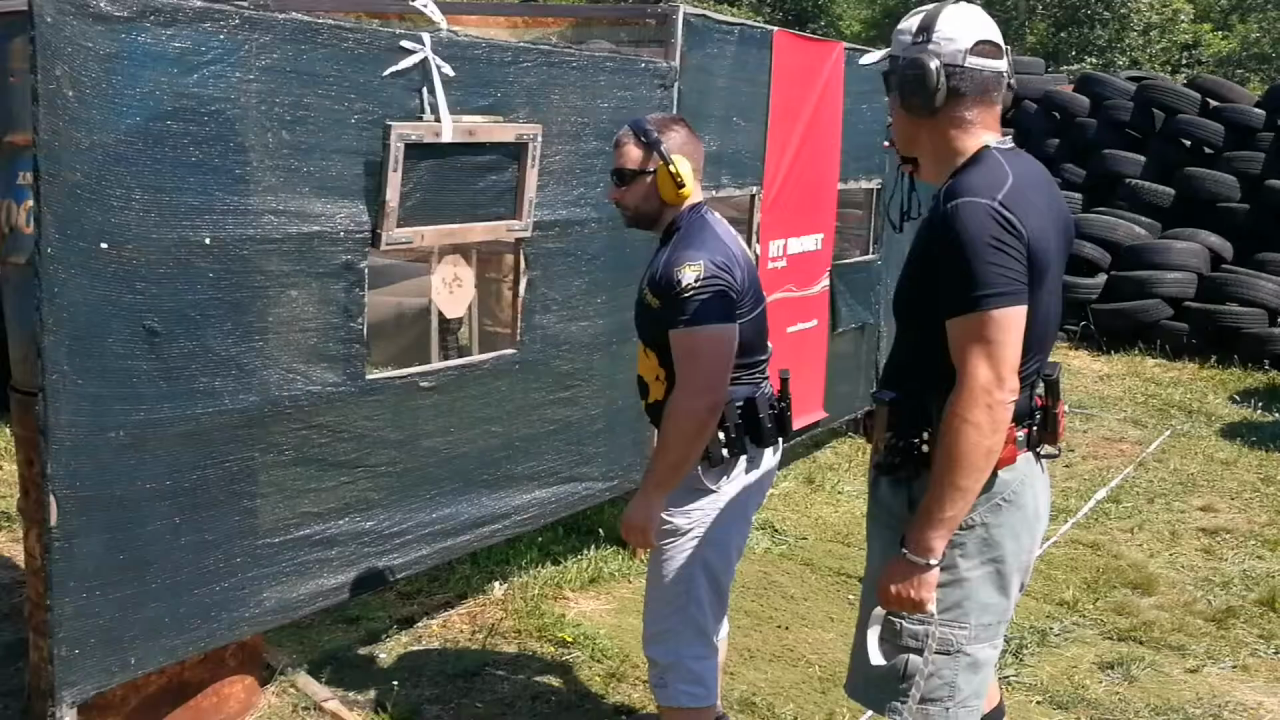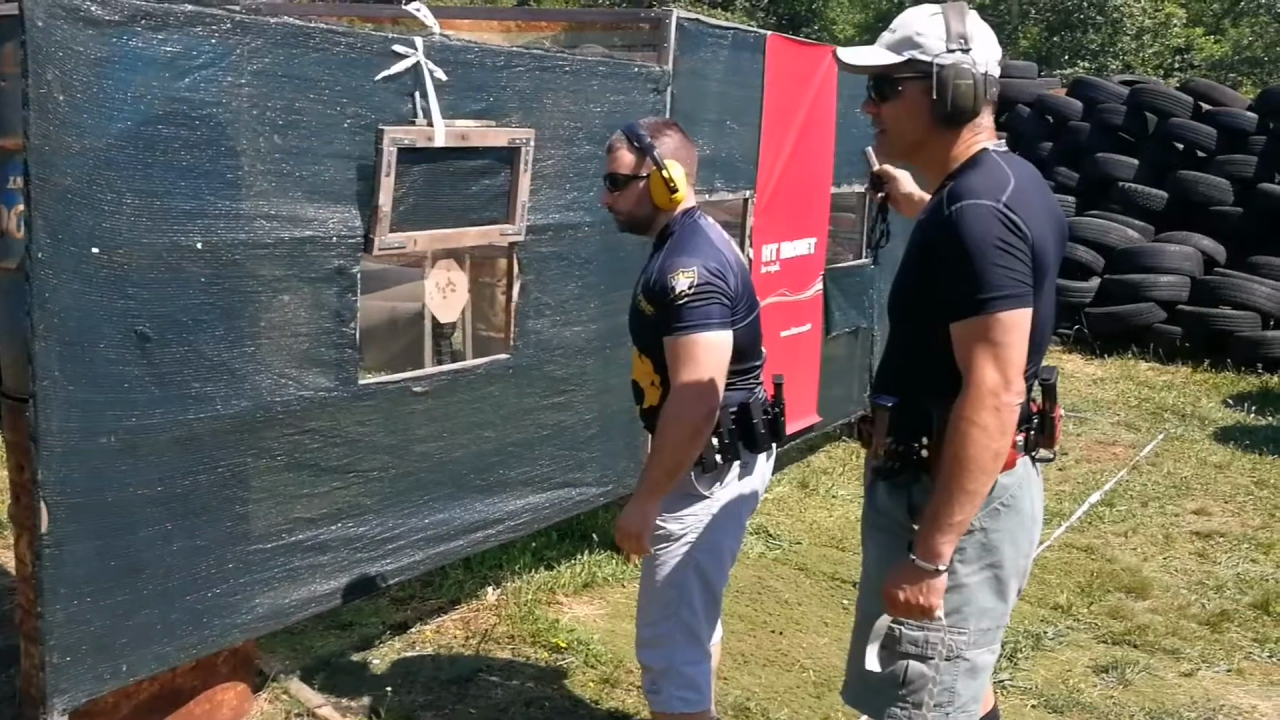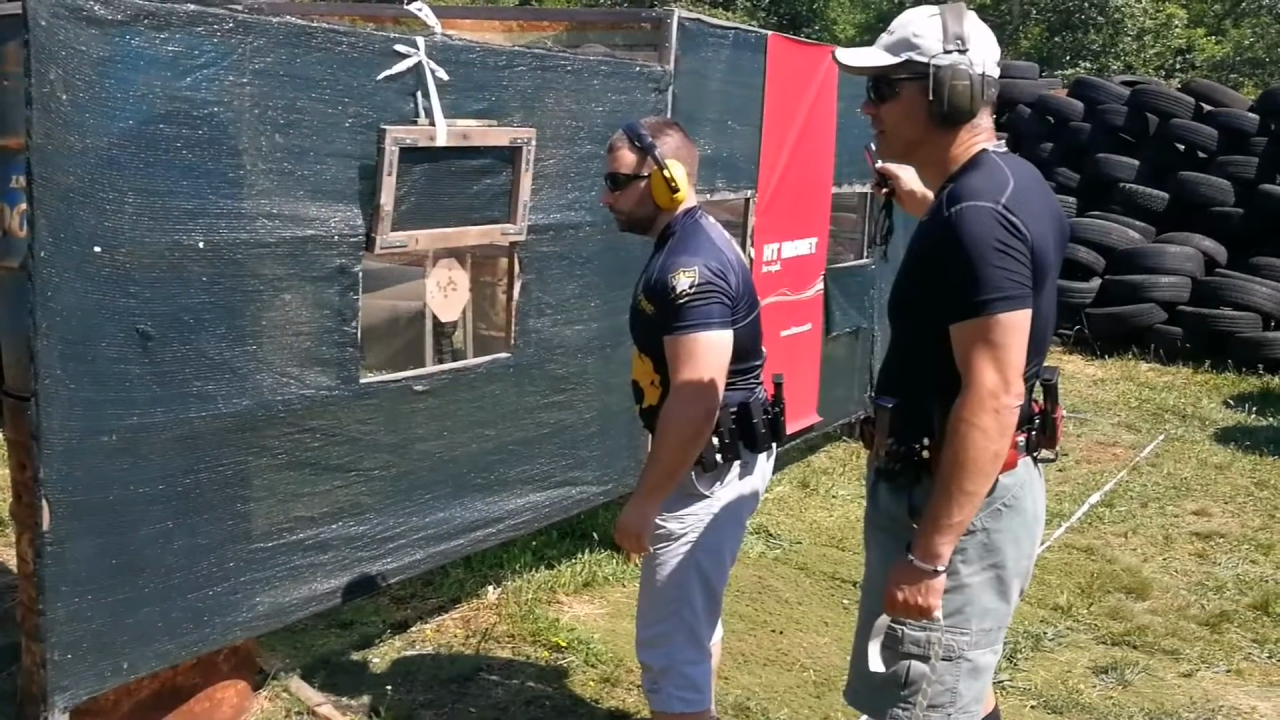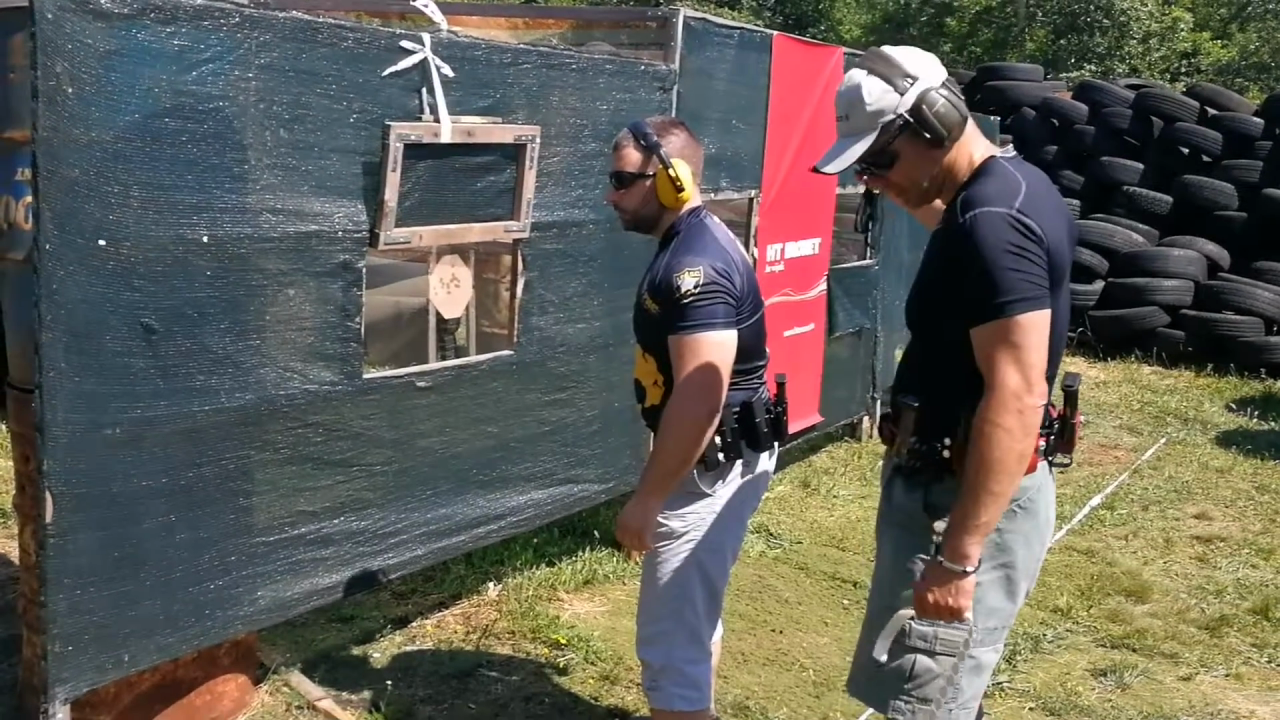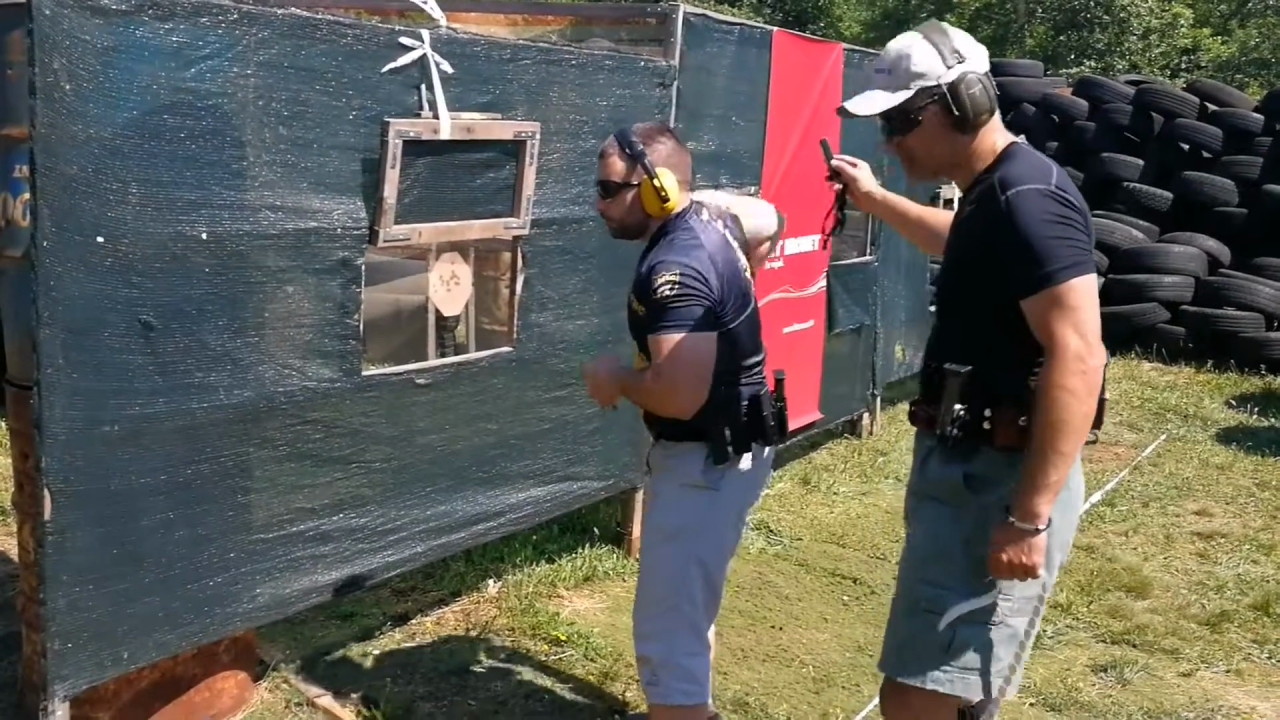
dt=0.7s
person 1, frame 1
left shoulder: (972, 210)
right shoulder: (1018, 175)
left elbow: (988, 393)
left wrist: (921, 548)
right wrist: (936, 178)
left hip: (958, 496)
right hip: (983, 481)
person 1, frame 2
left shoulder: (974, 211)
right shoulder: (1003, 182)
left elbow: (994, 395)
left wrist: (930, 554)
right wrist: (917, 205)
left hip: (953, 498)
right hip: (958, 485)
person 1, frame 3
left shoulder: (975, 213)
right shoulder: (1007, 181)
left elbow: (993, 396)
left wrist: (929, 554)
right wrist: (924, 203)
left hip: (954, 500)
right hip: (961, 485)
person 1, frame 4
left shoulder: (994, 220)
right shoulder: (1013, 185)
left elbow: (1017, 397)
left wrist: (959, 556)
right wrist: (910, 199)
left hip: (965, 499)
right hip: (947, 484)
person 1, frame 5
left shoulder: (1027, 200)
right shoulder: (995, 191)
left elbow: (1078, 361)
left wrist: (1029, 516)
right wrist: (876, 200)
left hip: (998, 479)
right hip: (968, 466)
person 2, frame 1
left shoulder: (695, 260)
right shoulder: (695, 238)
left elbow: (702, 396)
left wrist: (650, 495)
right wrist: (661, 481)
left hip: (713, 462)
right hip: (714, 454)
left knee: (676, 632)
right knee: (700, 608)
person 2, frame 2
left shoulder: (689, 266)
right shoulder: (689, 244)
left elbow: (697, 402)
left wrist: (644, 501)
right wrist: (655, 487)
left hip: (708, 468)
right hip: (709, 460)
left knee: (669, 638)
right knee: (693, 614)
person 2, frame 3
left shoulder: (690, 265)
right shoulder: (689, 244)
left elbow: (697, 401)
left wrist: (644, 501)
right wrist: (656, 486)
left hip: (708, 467)
right hip: (710, 460)
left knee: (669, 640)
right knee: (694, 615)
person 2, frame 4
left shoulder: (695, 264)
right shoulder: (693, 242)
left elbow: (699, 399)
left wrist: (646, 499)
left hip: (710, 465)
right hip: (708, 460)
left knee: (670, 636)
right knee: (691, 613)
person 2, frame 5
left shoulder: (677, 265)
right shoulder: (703, 224)
left elbow: (678, 394)
left wrist: (616, 379)
left hip: (709, 458)
right hip: (712, 449)
left knee: (667, 628)
right knee: (685, 602)
